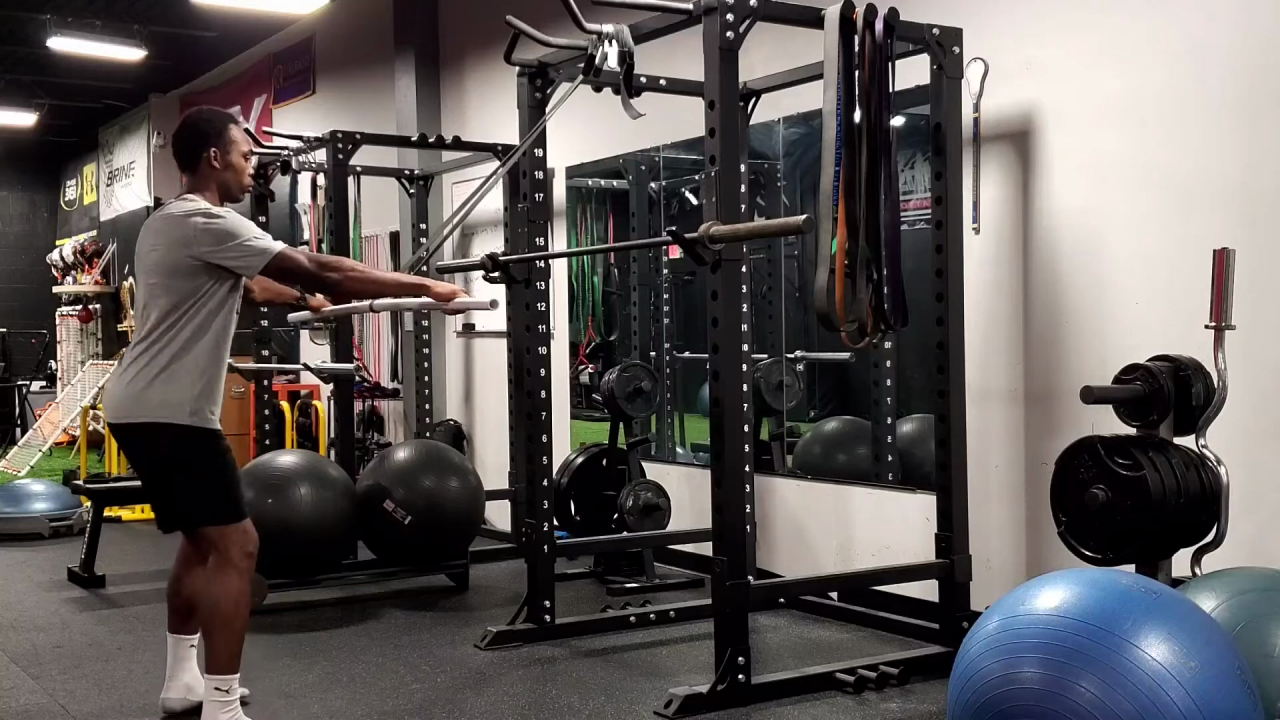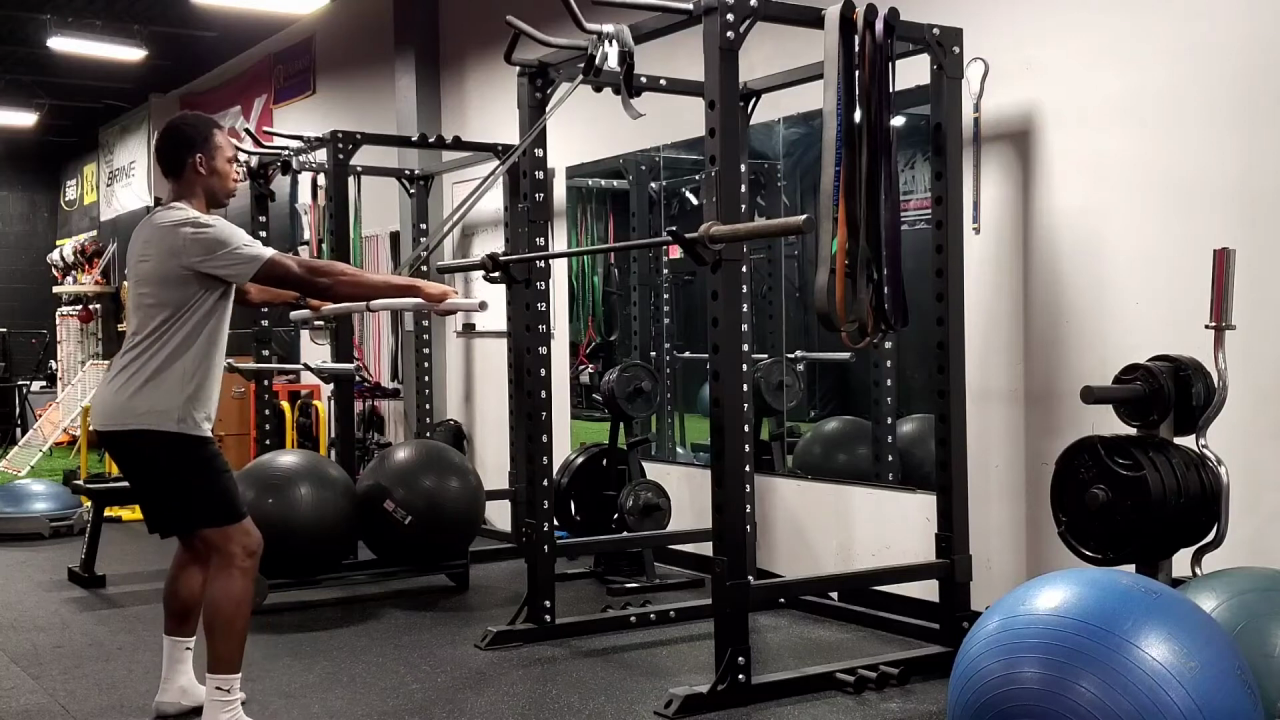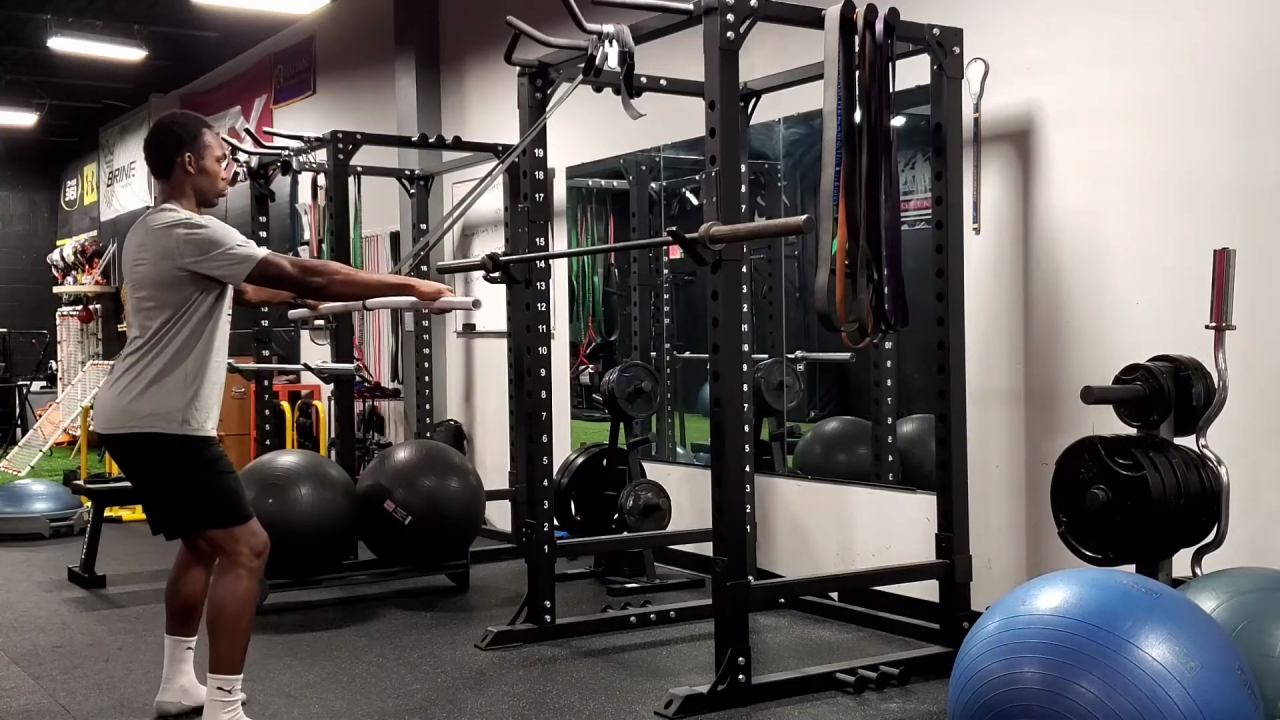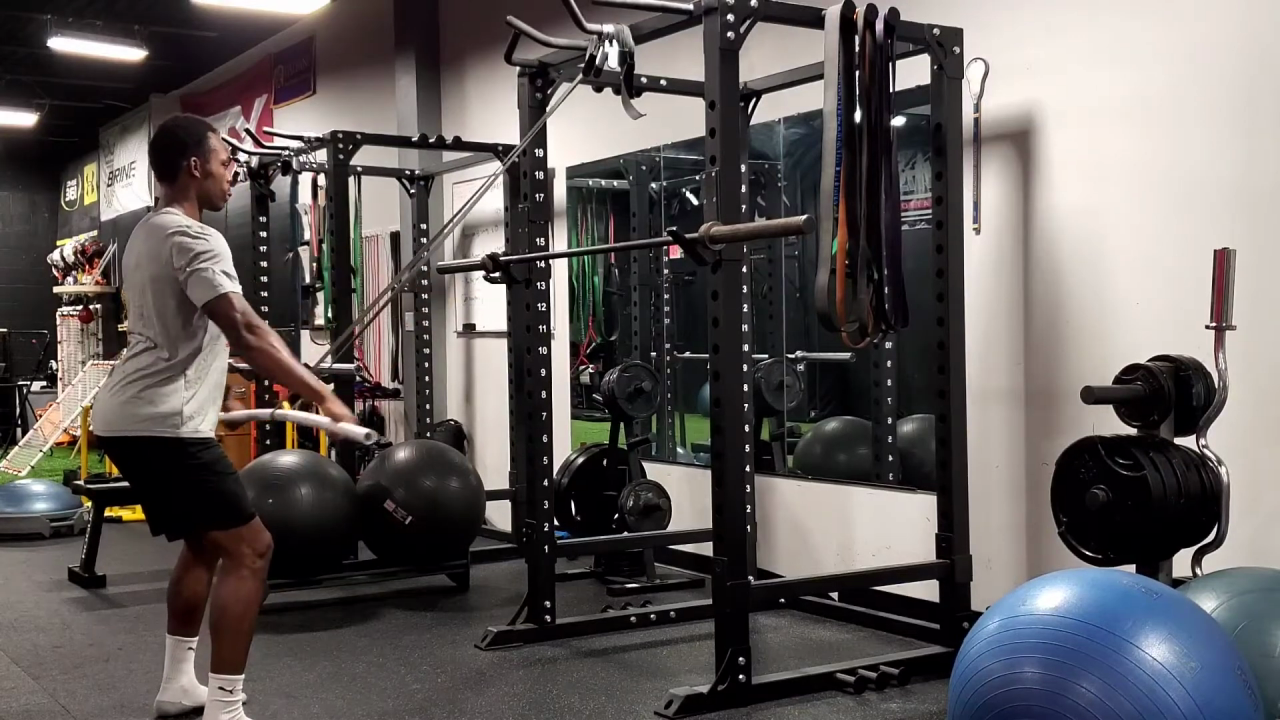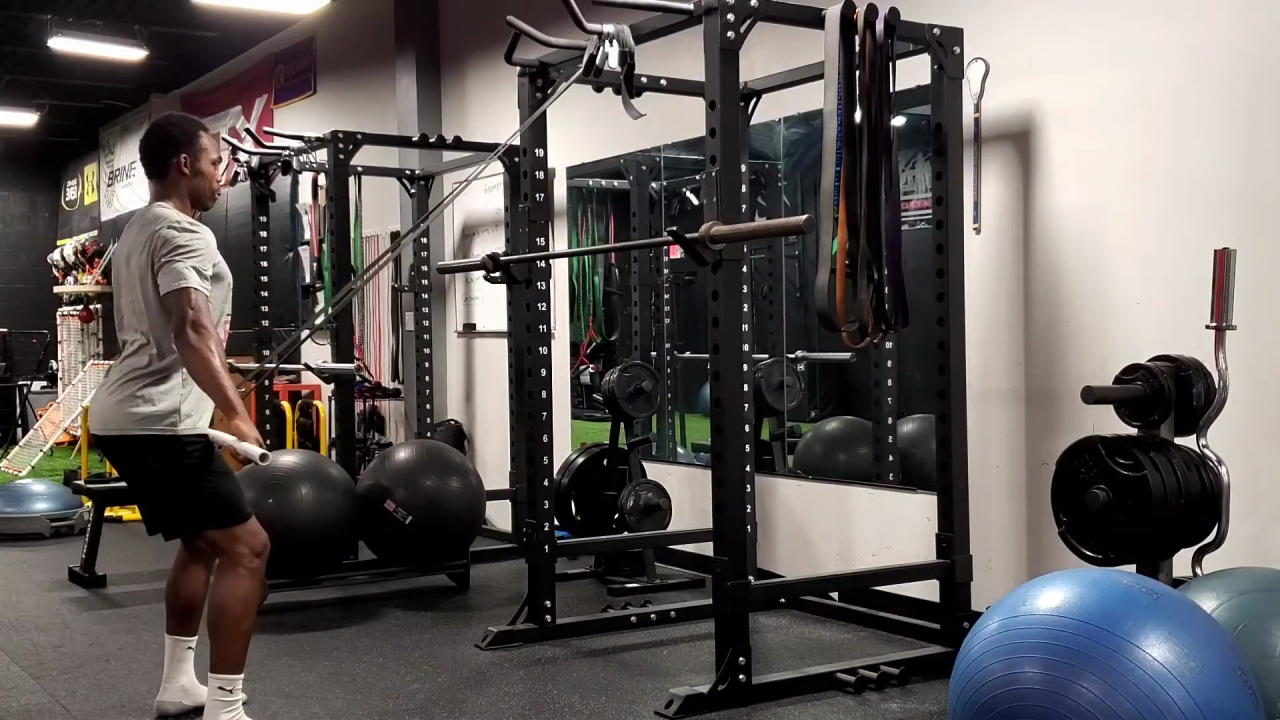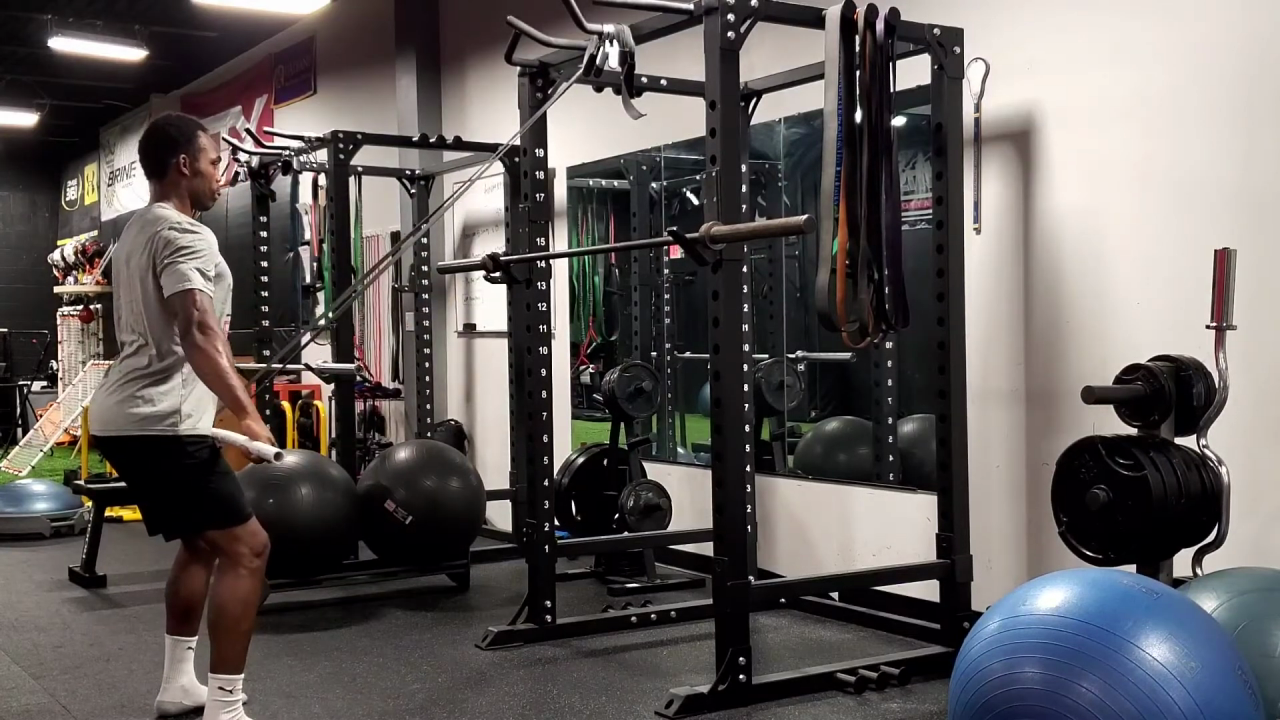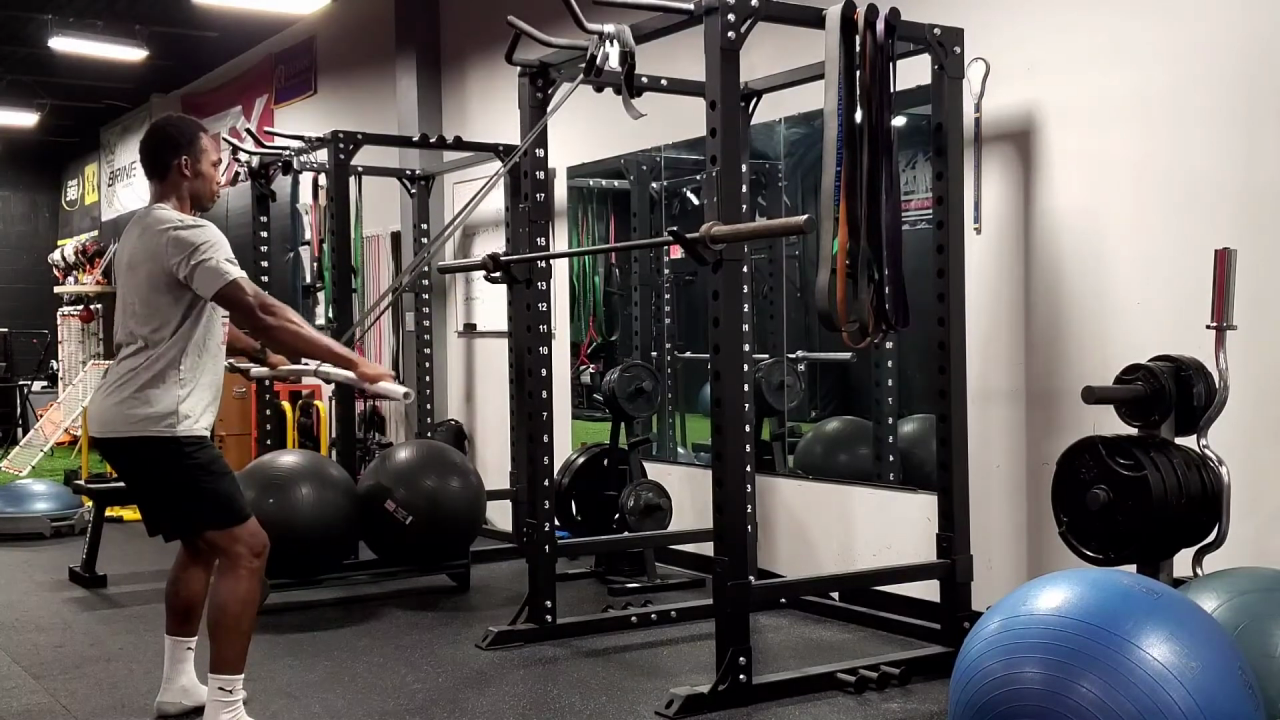
dt=0.7s
person 1, frame 1
left shoulder: (173, 222)
right shoulder: (205, 223)
left elbow: (243, 286)
right elbow: (318, 270)
left wrist: (302, 299)
right wrist: (424, 287)
left hip: (147, 409)
right hip: (169, 413)
left knee: (202, 539)
right knee: (234, 546)
person 1, frame 2
left shoulder: (164, 228)
right shoulder: (194, 231)
left elbow: (245, 289)
right elbow: (309, 275)
left wrist: (302, 299)
right wrist: (415, 286)
left hip: (135, 415)
right hip: (157, 419)
left knee: (199, 542)
right knee: (237, 547)
person 1, frame 3
left shoulder: (155, 230)
right shoulder: (186, 232)
left elbow: (235, 289)
right elbow: (302, 273)
left wrist: (299, 296)
right wrist: (409, 285)
left hip: (137, 418)
right hip: (161, 422)
left knee: (202, 543)
right knee: (244, 548)
person 1, frame 4
left shoulder: (148, 233)
right shoulder: (191, 238)
right elbow: (244, 331)
right wrist: (321, 396)
left hip: (129, 416)
right hip: (159, 423)
left knee: (205, 544)
right knee: (248, 547)
person 1, frame 5
left shoulder: (138, 231)
right shoulder: (182, 233)
right elbow: (192, 331)
right wrist: (235, 413)
left hip: (125, 415)
right hip: (157, 421)
left knee: (202, 542)
right knee: (246, 548)
person 1, frame 6
left shoulder: (138, 232)
right shoulder: (182, 234)
right elbow: (198, 332)
right wrist: (247, 415)
left hip: (124, 415)
right hip: (158, 422)
left knee: (203, 542)
right knee: (245, 547)
person 1, frame 7
left shoulder: (140, 232)
right shoulder: (187, 234)
right elbow: (260, 312)
left wrist: (257, 352)
right wrist: (353, 362)
left hip: (126, 418)
right hip: (157, 424)
left knee: (202, 543)
right knee: (244, 548)
